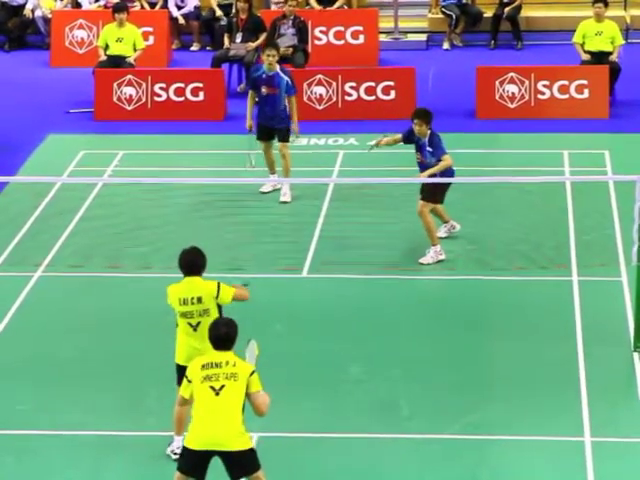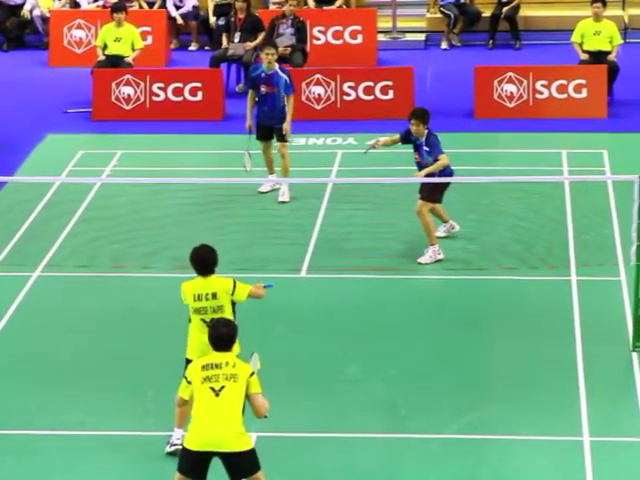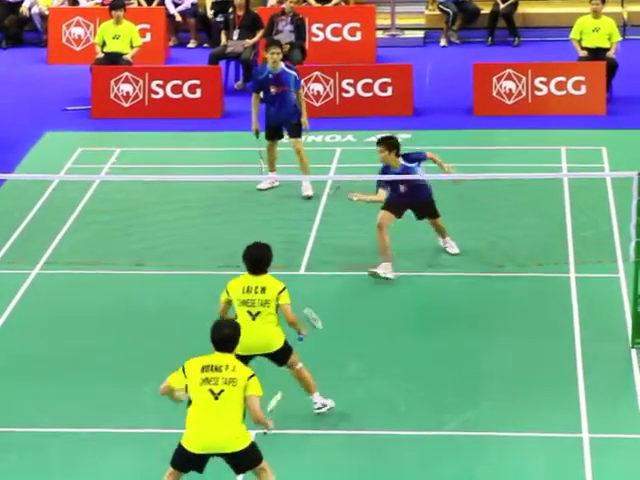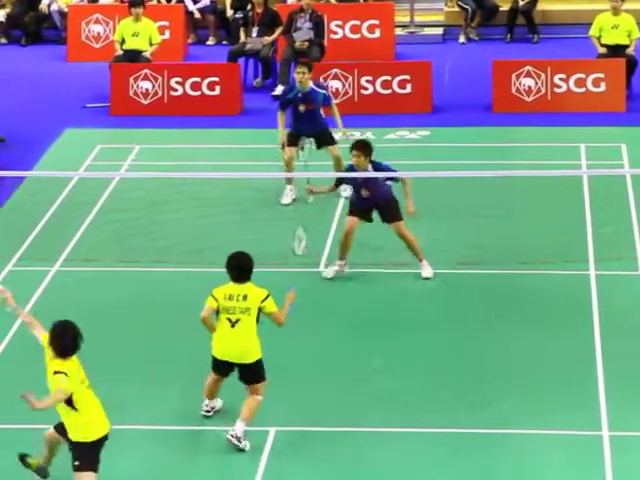
dt=0.7s
person 1, frame 1
left shoulder: (173, 291)
right shoulder: (212, 288)
right elbow: (245, 295)
right wrist: (237, 287)
left hip: (185, 355)
left ankle: (177, 444)
person 1, frame 2
left shoulder: (187, 288)
right shoulder: (227, 285)
right elbow: (259, 293)
right wrist: (260, 287)
left hip: (196, 351)
left ankle: (177, 437)
person 1, frame 3
left shoulder: (233, 285)
right shoulder: (278, 286)
left elbow: (222, 311)
right elbow: (290, 318)
right wrist: (300, 330)
left hip: (242, 342)
right hip: (273, 341)
right knee: (296, 365)
right ankle: (318, 401)
person 1, frame 4
left shoulder: (218, 292)
right shoulder: (260, 294)
left elbow: (205, 317)
right elbow: (280, 320)
left wrist: (216, 333)
right wrist: (288, 302)
left hip: (222, 349)
right hip: (248, 352)
left knee: (217, 376)
right knee: (255, 394)
left ankle: (207, 405)
right ankle: (237, 431)
person 2, frame 1
left shoulder: (195, 366)
right shoulder: (246, 368)
left elbow: (181, 402)
right elbow: (261, 410)
right wrist: (266, 397)
left hip: (198, 438)
right hip: (234, 439)
person 2, frame 2
left shoulder: (195, 367)
right shoulder: (245, 370)
left elbow: (181, 402)
right elbow: (260, 411)
right wrist: (265, 403)
left hip: (198, 439)
right hip: (234, 439)
person 2, frame 3
left shoulder: (192, 365)
right shoulder: (246, 373)
left elbow: (164, 389)
right elbow: (257, 416)
left wrist: (178, 396)
right wrist: (267, 424)
left hip: (196, 439)
right hip: (233, 440)
person 2, frame 4
left shoulder: (60, 373)
left elbow: (63, 393)
right elbow: (36, 327)
left wrist: (42, 404)
left hip: (88, 433)
right hip: (78, 425)
right knee: (50, 437)
person 3, frame 1
left shoulder: (284, 75)
right shoulder: (256, 72)
left elbow: (291, 98)
right elbow: (252, 95)
left wrist: (294, 121)
right wrist: (249, 118)
left hip: (281, 119)
right hip: (263, 119)
left knee: (283, 150)
right knee: (266, 149)
left ankle: (286, 186)
right ankle: (274, 180)
person 3, frame 2
left shoulder: (283, 74)
right shoulder: (255, 72)
left elbow: (290, 98)
right elbow: (252, 95)
left wrist: (288, 121)
right wrist: (249, 118)
left hip: (280, 119)
right hip: (263, 118)
left knee: (282, 150)
right knee: (265, 148)
left ankle: (285, 186)
right ankle: (273, 179)
person 3, frame 3
left shoulder: (291, 72)
right shoulder: (260, 74)
left elbow: (299, 93)
right elbow: (256, 97)
left wrist: (304, 115)
right wrist: (255, 121)
left hip: (292, 115)
right hip: (272, 117)
left knee: (298, 147)
right knee: (270, 146)
left ankle: (306, 182)
right ankle: (272, 177)
person 3, frame 4
left shoulder: (320, 91)
right shoulder: (288, 93)
left elbow: (331, 105)
right elbow: (281, 112)
left wrist: (340, 124)
right wrist: (282, 133)
left hip: (320, 127)
right hip: (297, 128)
left knee: (337, 155)
right knee: (287, 158)
right ankle: (290, 188)
person 4, frame 1
left shoulder: (434, 140)
right shoulder: (413, 133)
left elbow: (448, 161)
right elbow: (396, 139)
left wrist: (427, 172)
right wrist: (384, 141)
left hip: (441, 177)
right hip: (431, 176)
left knee: (422, 209)
right knee: (429, 203)
left ankle: (436, 250)
right ankle: (450, 225)
person 4, frame 2
left shoulder: (431, 140)
right shoulder: (411, 133)
left elbow: (445, 161)
right elbow: (393, 140)
left wrist: (424, 171)
right wrist: (381, 142)
left hip: (440, 176)
right hip: (431, 176)
left knee: (421, 208)
right knee: (428, 202)
left ankle: (435, 250)
right ankle: (449, 225)
person 4, frame 3
left shoulder: (410, 159)
right shoulder: (385, 172)
left elbow: (430, 155)
right elbow: (381, 197)
left wrist: (444, 167)
right wrist: (361, 197)
left hip: (422, 196)
right hip: (398, 198)
left knee: (436, 223)
right knee: (380, 223)
left ankle: (445, 239)
right ankle: (385, 266)
person 4, frame 4
left shoulder: (380, 169)
right shoulder: (349, 171)
left elbow: (403, 179)
right elbow: (334, 187)
left wrist: (409, 202)
right wrist: (316, 190)
left hip: (385, 199)
right hip: (361, 201)
left knee: (402, 232)
right knee: (348, 230)
left ankle: (423, 263)
right ankle: (341, 264)
